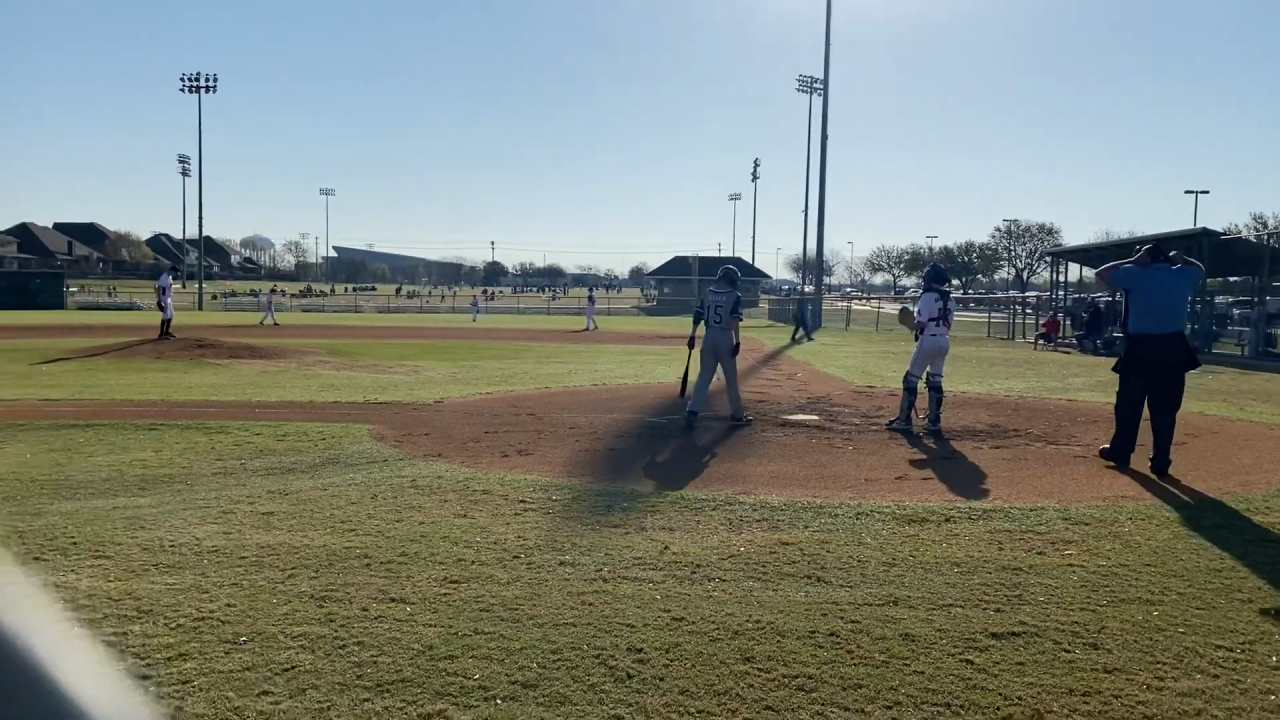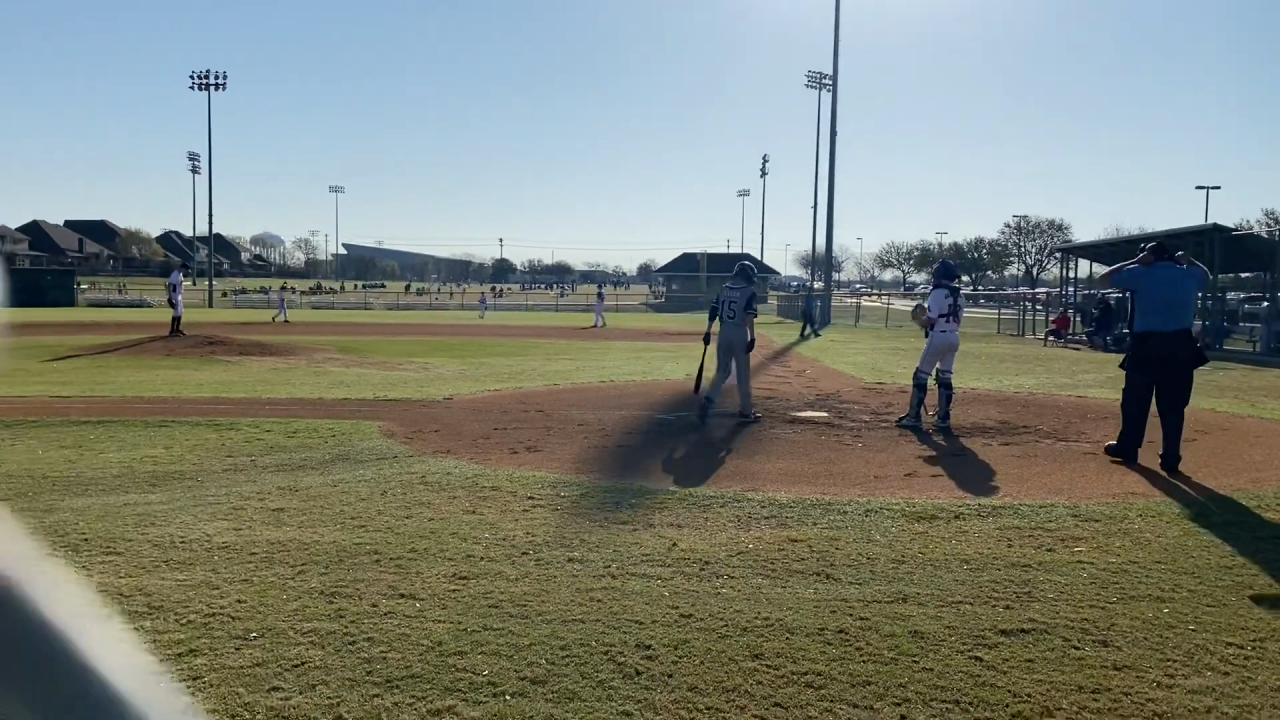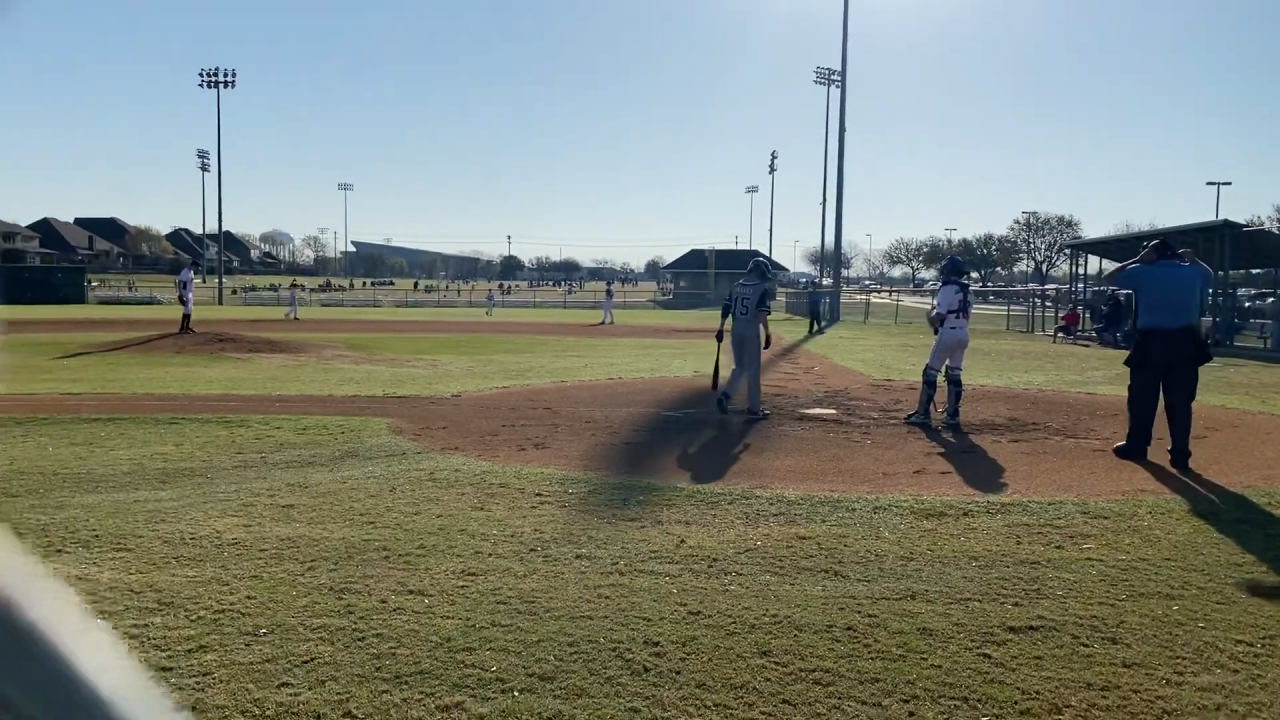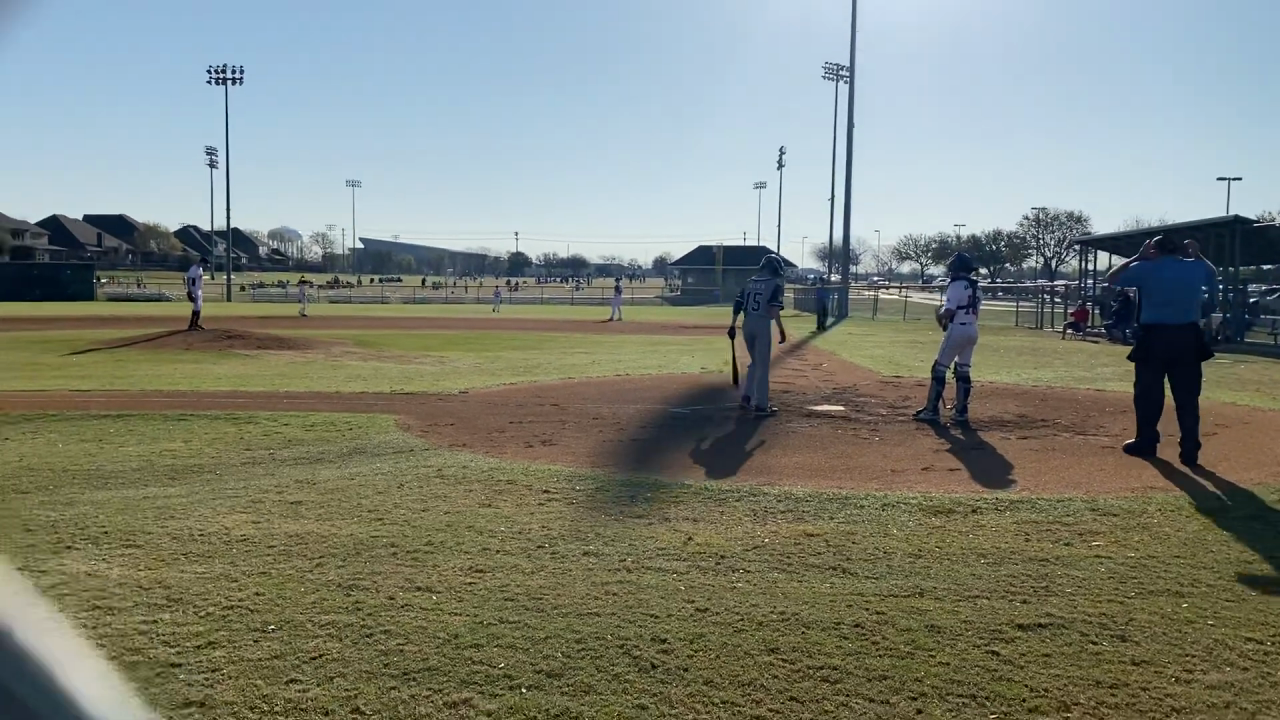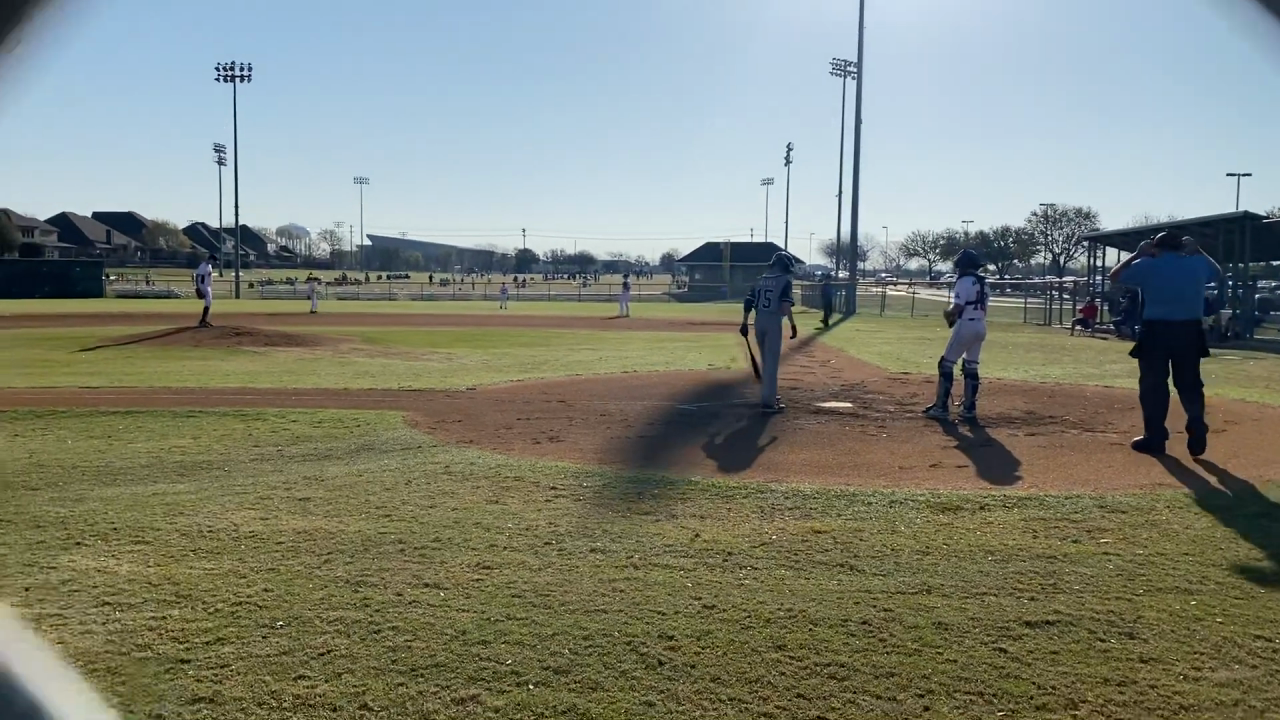
dt=0.1s
person 1, frame 1
left shoulder: (1136, 274)
right shoulder: (1183, 275)
left elbow: (1101, 274)
right elbow: (1200, 270)
left wrist: (1132, 261)
right wrist: (1182, 260)
left hip: (1141, 349)
right hip: (1174, 349)
left knee: (1129, 404)
right knee: (1166, 408)
left ankle: (1121, 452)
right ankle: (1160, 462)
person 1, frame 2
left shoulder: (1140, 274)
right shoulder: (1188, 275)
left elbow: (1104, 278)
right elbow: (1206, 275)
left wrist: (1136, 261)
right wrist: (1188, 261)
left hip: (1147, 346)
right hip: (1180, 346)
left knee: (1135, 400)
right knee: (1173, 405)
left ankle: (1127, 448)
right ankle: (1170, 458)
person 1, frame 3
left shoulder: (1143, 272)
right shoulder: (1193, 272)
left elbow: (1109, 278)
right elbow: (1209, 278)
left wrist: (1137, 260)
right wrist: (1192, 259)
left hip: (1151, 342)
right hip: (1185, 342)
left knee: (1142, 396)
right knee: (1181, 401)
left ankle: (1136, 445)
right ankle: (1180, 454)
person 1, frame 4
left shoulder: (1146, 268)
right shoulder: (1196, 268)
left elbow: (1111, 278)
right elbow: (1212, 275)
left wrist: (1138, 257)
right wrist: (1196, 255)
left hip: (1154, 338)
right hip: (1187, 338)
left knee: (1148, 393)
right knee: (1187, 396)
left ankle: (1145, 442)
right ankle: (1190, 449)
person 1, frame 5
left shoulder: (1148, 265)
right shoulder: (1198, 264)
left elbow: (1115, 277)
right elbow: (1216, 273)
left wrist: (1138, 255)
right wrist: (1197, 251)
left hip: (1156, 333)
right hip: (1189, 333)
left knee: (1153, 387)
right knee: (1190, 386)
left ankle: (1155, 438)
right ankle: (1197, 435)
person 2, frame 1
left shoulder: (927, 297)
right shoulder: (949, 299)
left elbow: (920, 324)
right elbow: (948, 325)
left hip: (928, 341)
right hip: (943, 342)
left knee: (911, 379)
right knee: (936, 381)
left ankle: (904, 420)
right ankle: (934, 421)
person 2, frame 2
left shoulder: (937, 293)
right shoulder: (959, 295)
left elbow: (930, 320)
right elbow: (958, 321)
left hip: (938, 337)
right hip: (953, 338)
left knee: (921, 376)
right knee: (945, 377)
left ankle: (914, 417)
right ankle: (943, 418)
person 2, frame 3
left shoulder: (947, 289)
right shoulder: (967, 291)
left elbow: (939, 315)
right elbow: (966, 316)
left wrist: (931, 317)
left hip: (948, 334)
right hip: (963, 334)
left knee: (930, 373)
right knee: (955, 373)
left ankle: (923, 414)
right ankle: (952, 415)
person 2, frame 4
left shoulder: (956, 284)
right shoulder: (976, 287)
left elbow: (949, 311)
right elbow: (974, 313)
left wrist: (939, 315)
left hip: (957, 330)
right hip: (972, 330)
left knee: (939, 369)
right knee: (963, 370)
left ankle: (932, 410)
right ankle: (961, 412)
person 2, frame 5
left shoulder: (964, 281)
right shoulder: (983, 284)
left elbow: (958, 307)
right elbow: (983, 310)
left wrist: (948, 313)
left hip: (966, 326)
right hip: (980, 326)
left knee: (946, 363)
right knee: (971, 366)
left ankle: (941, 406)
right ankle: (969, 408)
person 3, frame 1
left shoulder: (708, 294)
right shoulder: (734, 296)
left elbow: (698, 316)
right elbow: (735, 320)
left wrist: (692, 336)
right wrist: (738, 342)
left hip: (709, 337)
right hip: (725, 338)
left knee: (704, 376)
right knee: (731, 377)
left ankle: (693, 411)
right ankle: (737, 415)
person 3, frame 2
left shoulder: (724, 290)
right shoulder: (749, 292)
left elbow: (713, 312)
right elbow: (749, 317)
left wrist: (707, 332)
right wrist: (752, 338)
left hip: (723, 332)
right hip: (739, 333)
left knee: (722, 371)
right knee: (743, 374)
left ankle: (708, 400)
right ankle: (745, 411)
person 3, frame 3
left shoulder: (737, 286)
right shoulder: (762, 288)
left elbow: (726, 308)
right elbow: (762, 314)
left wrist: (721, 329)
right wrist: (767, 335)
left hip: (736, 328)
right hip: (751, 329)
left knee: (740, 367)
right knee: (753, 370)
left ankle: (725, 395)
right ankle: (753, 409)
person 3, frame 4
left shoulder: (750, 283)
right shoulder: (774, 284)
left elbow: (738, 305)
right elbow: (774, 309)
left wrist: (733, 325)
right wrist: (781, 330)
left hip: (747, 324)
right hip: (762, 325)
left knee: (755, 363)
right knee: (763, 366)
left ankle: (747, 397)
right ankle: (761, 406)
person 3, frame 5
left shoulder: (761, 280)
right shoulder: (785, 281)
left elbow: (748, 302)
right elbow: (785, 305)
left wrist: (745, 323)
right wrist: (793, 324)
left hip: (759, 321)
right hip: (773, 321)
left knee: (766, 361)
right knee: (771, 363)
left ankle: (769, 397)
right ankle: (768, 402)
